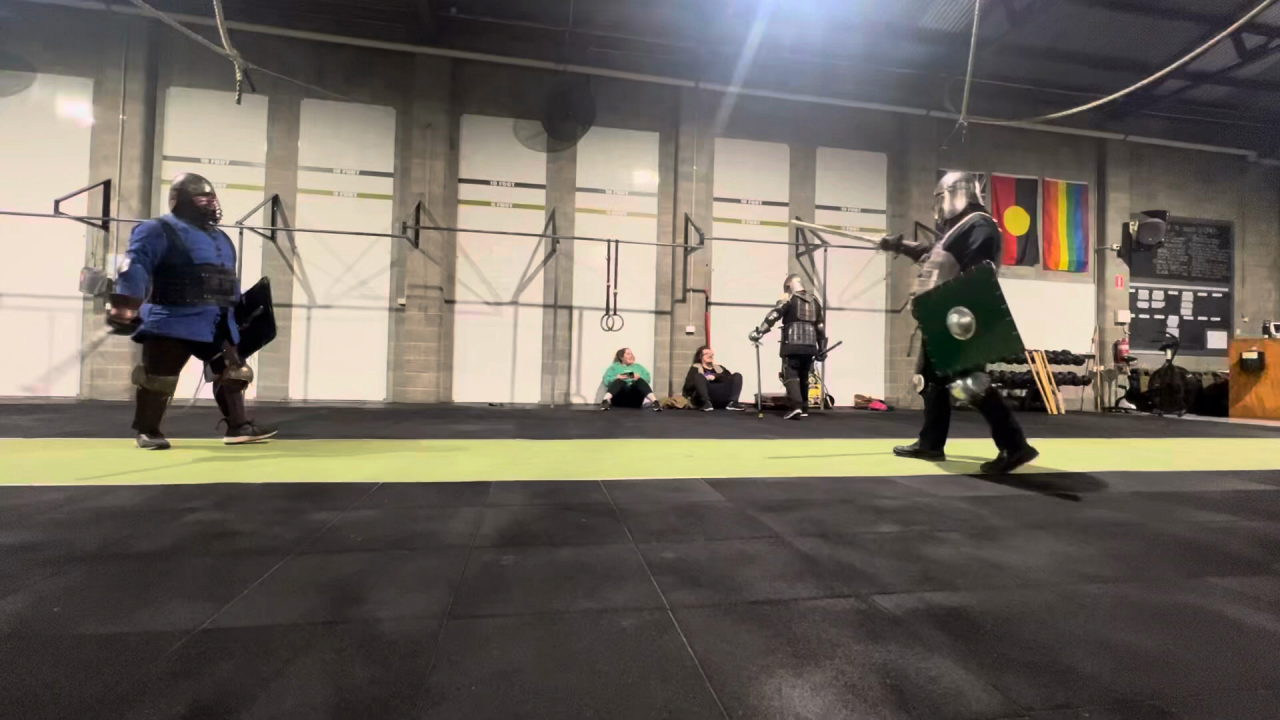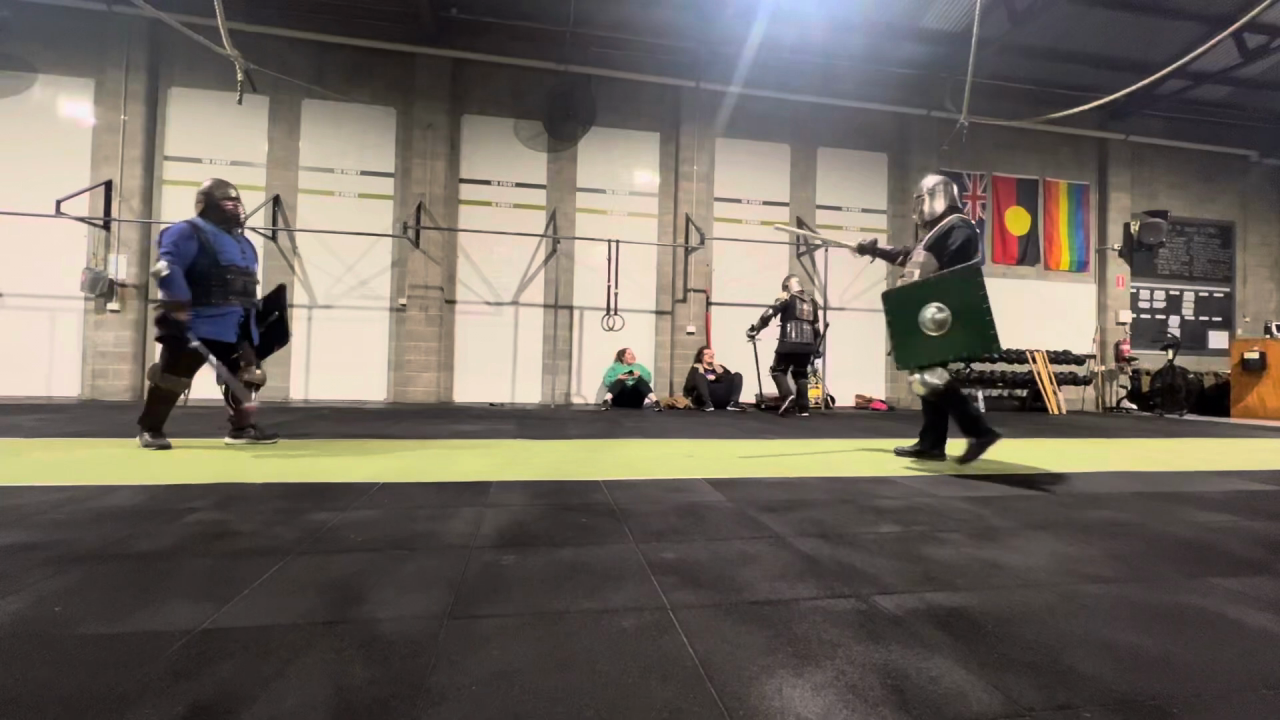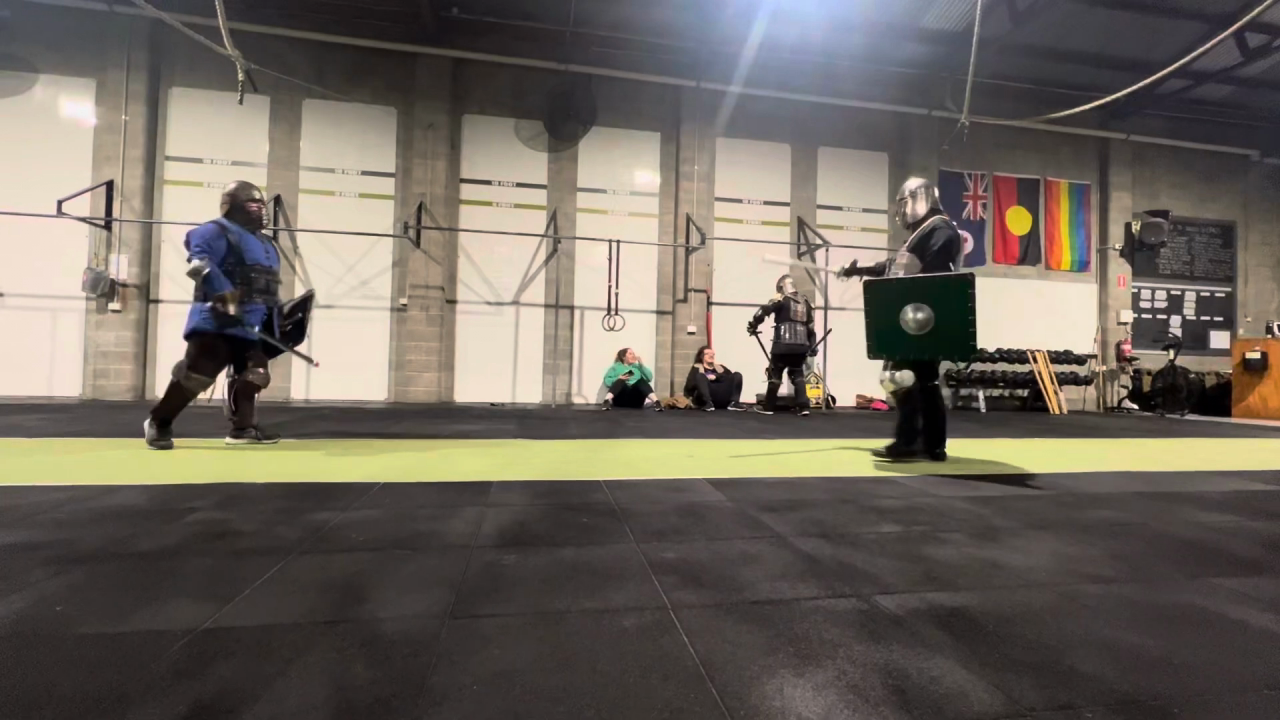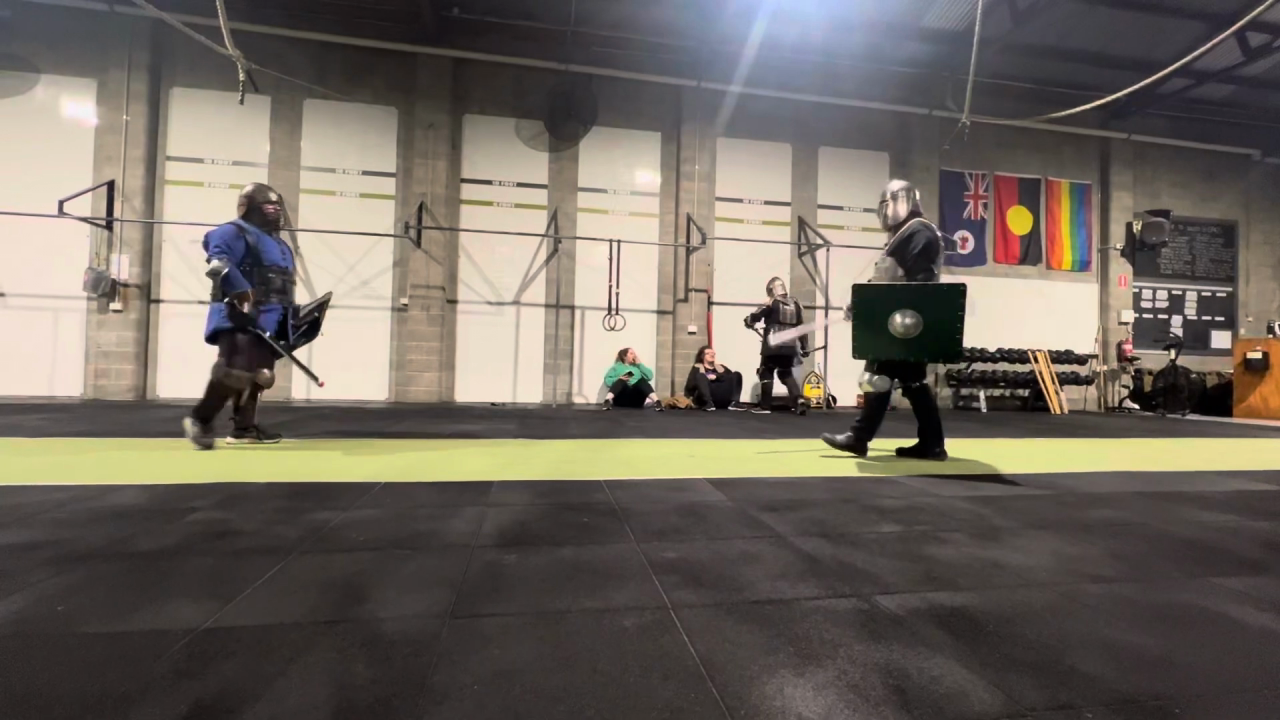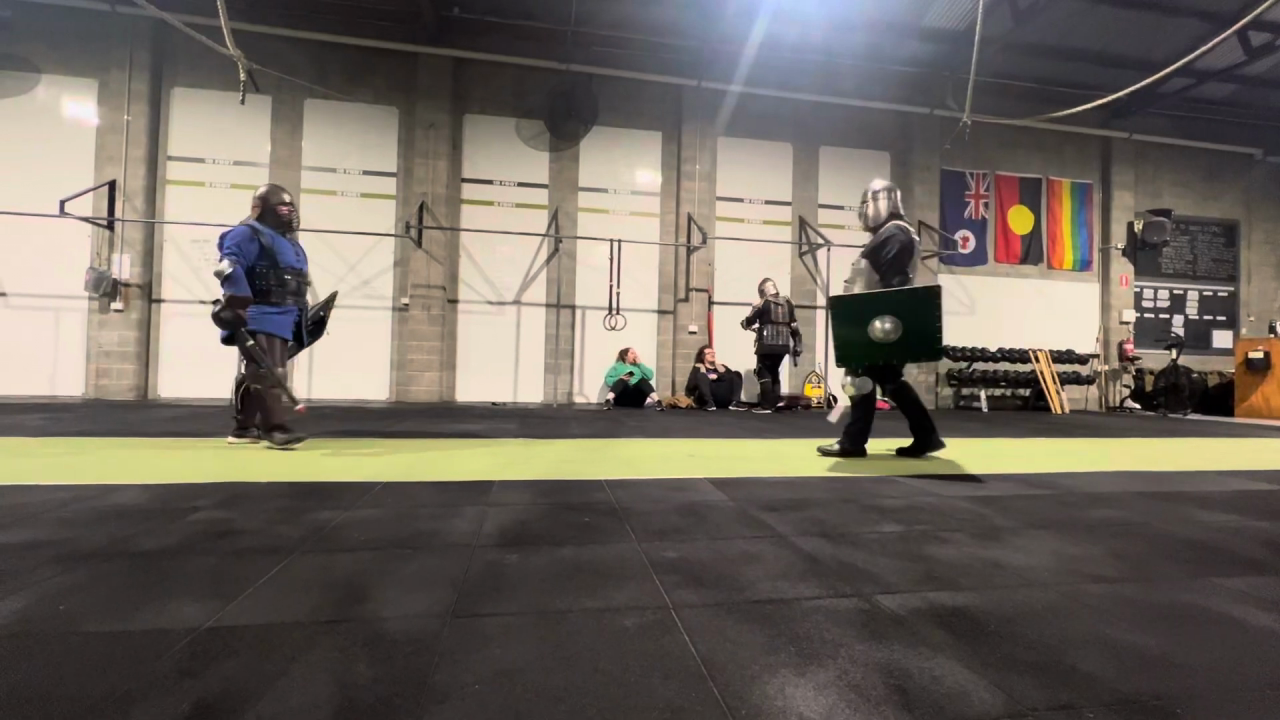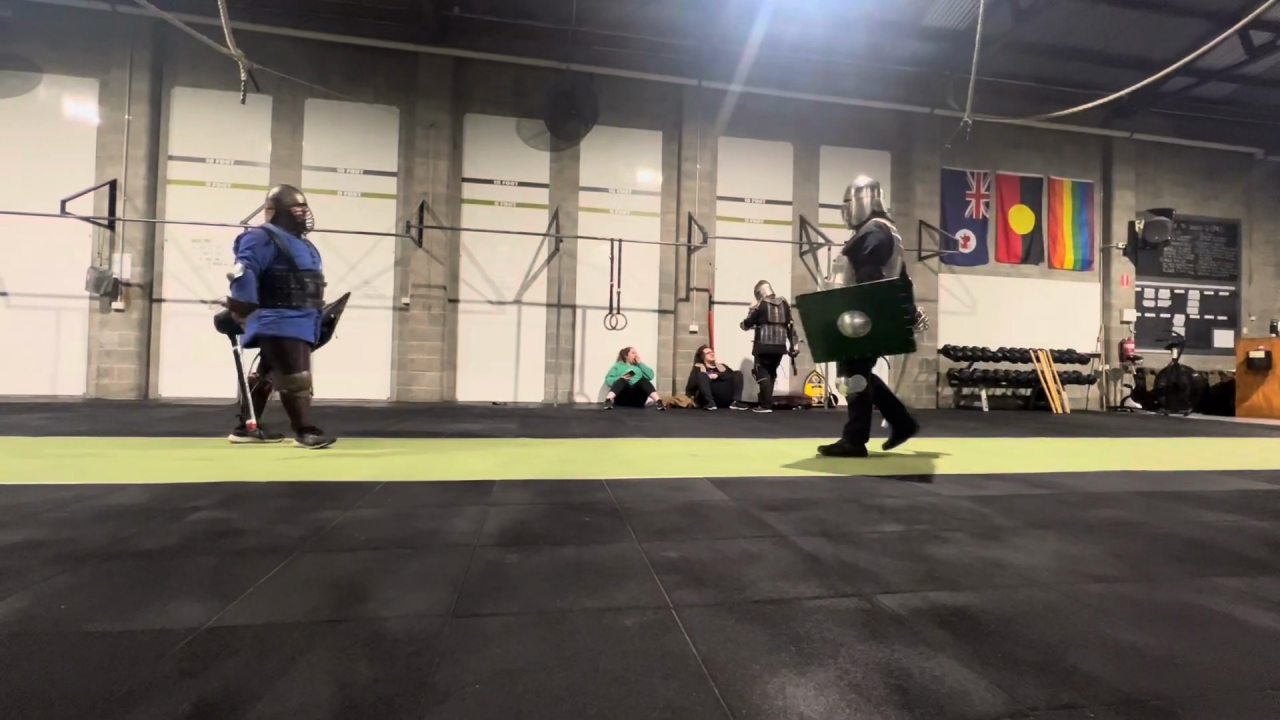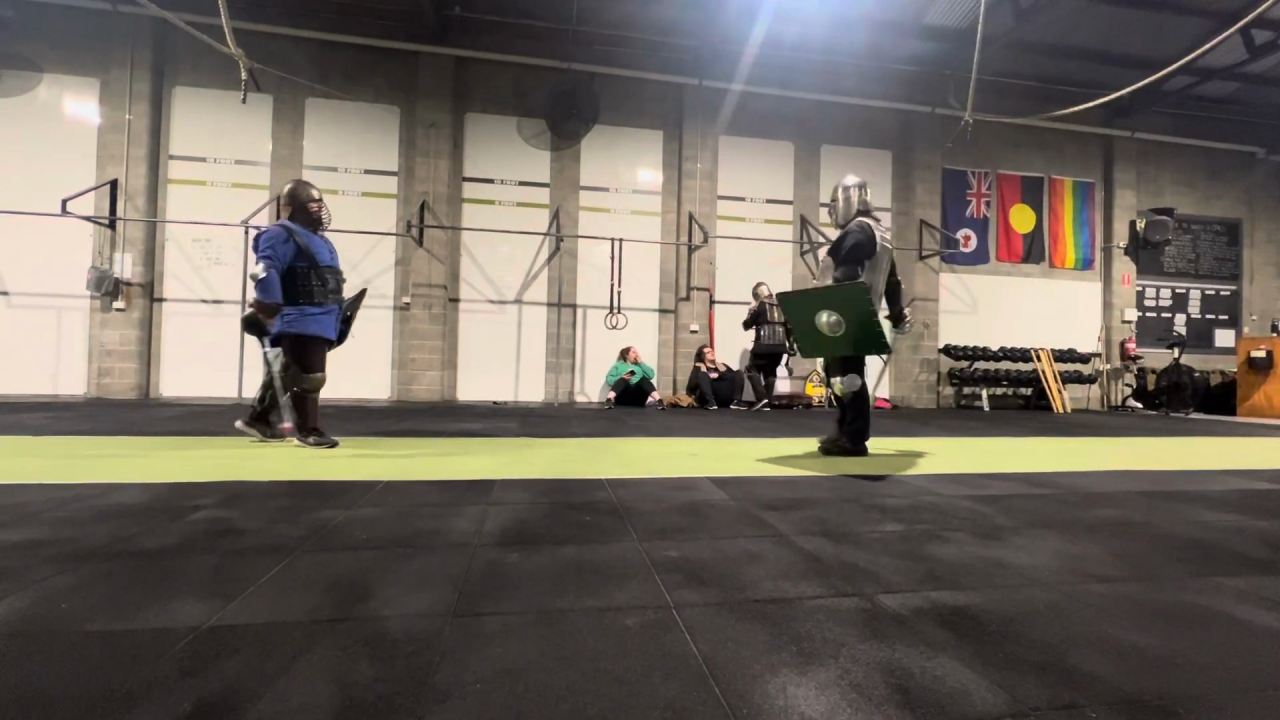
dt=0.2s
person 1, frame 1
left shoulder: (980, 226)
right shoulder: (958, 229)
right elbow: (931, 253)
right wrist: (900, 245)
left knee: (970, 382)
right knee: (932, 379)
left ankle: (1014, 445)
right ankle: (930, 443)
person 1, frame 2
left shoulder: (959, 227)
right shoulder: (939, 230)
right elbow: (908, 256)
right wrist: (875, 249)
left knee: (930, 375)
right knee: (931, 377)
left ankle: (980, 431)
right ankle: (931, 443)
person 1, frame 3
left shoulder: (940, 229)
right shoulder: (925, 232)
left elbow: (939, 274)
right elbow: (896, 267)
right wrist: (859, 270)
left knee: (902, 373)
right knee: (925, 380)
left ankle: (906, 442)
right ankle: (932, 443)
person 1, frame 4
left shoulder: (919, 232)
right shoulder: (907, 234)
left elbow: (923, 279)
right elbow: (890, 278)
left knee: (880, 376)
right knee: (914, 381)
left ankle: (859, 437)
right ankle: (931, 443)
person 1, frame 5
left shoulder: (894, 234)
right shoulder: (891, 235)
left elbow: (895, 282)
left knee: (862, 379)
right knee: (892, 382)
left ankle: (854, 441)
right ankle: (926, 437)
person 1, frame 6
left shoulder: (874, 231)
right shoulder: (885, 232)
left elbow: (869, 278)
right elbow: (899, 278)
left knee: (854, 376)
right knee: (862, 376)
left ankle: (854, 440)
right ankle: (903, 424)
person 1, frame 7
left shoulder: (857, 231)
right shoulder: (875, 232)
left elbow: (845, 277)
right elbow: (888, 277)
right wrist: (898, 313)
left knee: (847, 377)
right knee: (840, 372)
left ankle: (855, 439)
right ankle: (847, 434)
person 2, frame 1
left shoulder: (219, 238)
right shoulder: (160, 230)
left elbow: (230, 279)
right elbow: (133, 266)
right wrist: (125, 304)
left hip: (215, 323)
right hip: (174, 318)
left knee: (232, 370)
right knee: (159, 376)
left ankle: (239, 427)
right ankle: (147, 430)
person 2, frame 2
left shoulder: (240, 240)
right shoulder: (190, 233)
left elbow: (247, 282)
right elbow: (168, 268)
left wrist: (252, 314)
right wrist: (176, 305)
left hip: (234, 322)
right hip: (198, 319)
left knee: (246, 373)
right knee: (174, 373)
left ankle: (242, 428)
right ankle: (149, 429)
person 2, frame 3
left shoulder: (262, 242)
right shoulder: (215, 232)
left elbow: (268, 282)
right elbow: (201, 266)
right wrist: (226, 298)
left hip: (253, 321)
right hip: (221, 318)
left knee: (253, 373)
right knee: (200, 370)
left ankle: (243, 428)
right ankle: (160, 423)
person 2, frame 4
left shoulder: (278, 243)
right shoulder: (233, 233)
left elbow: (283, 283)
right elbow: (220, 266)
right wrist: (241, 298)
left hip: (270, 321)
right hip: (240, 317)
left knee: (259, 373)
right knee: (236, 368)
left ankle: (245, 428)
right ankle: (200, 419)
person 2, frame 5
left shoulder: (290, 243)
right shoulder: (248, 235)
left elbow: (296, 284)
right elbow: (230, 269)
left wrist: (304, 317)
right wrist: (237, 304)
left hip: (284, 320)
right hip: (260, 317)
left knee: (255, 372)
right knee: (269, 371)
left ankle: (244, 428)
right ankle: (274, 428)
person 2, frame 6
left shoulder: (302, 243)
right shoulder: (264, 238)
left elbow: (310, 284)
right elbow: (244, 273)
left wrist: (321, 317)
right wrist: (239, 308)
left hip: (299, 322)
right hip: (279, 321)
left knee: (269, 374)
right knee: (295, 374)
right ankle: (305, 430)
person 2, frame 7
left shoulder: (317, 238)
right shoulder: (281, 235)
left elbow: (326, 279)
right elbow: (265, 273)
left wrist: (338, 314)
right wrist: (265, 308)
left hip: (320, 319)
right hip: (299, 318)
left knee: (294, 372)
right knee: (307, 374)
left ankle: (256, 419)
right ankle: (307, 430)
